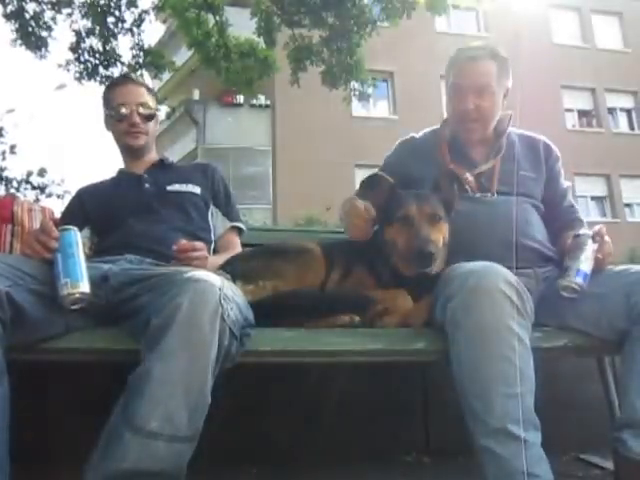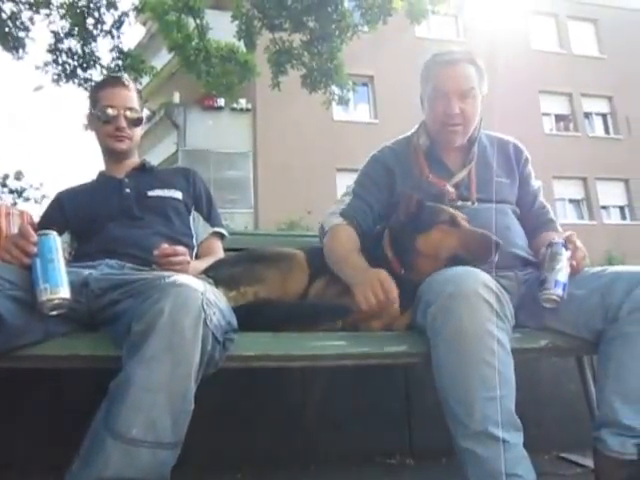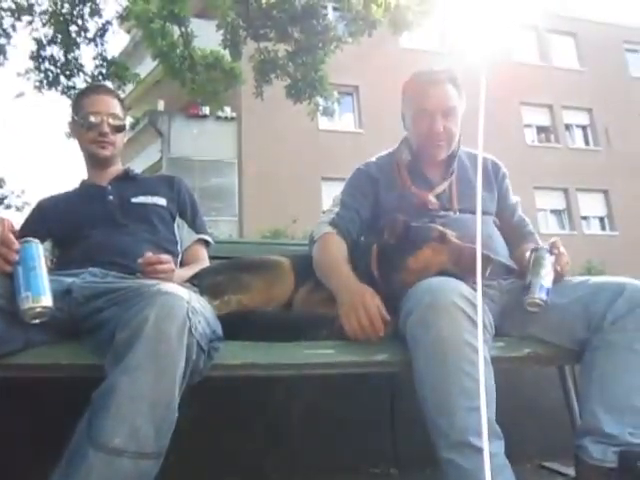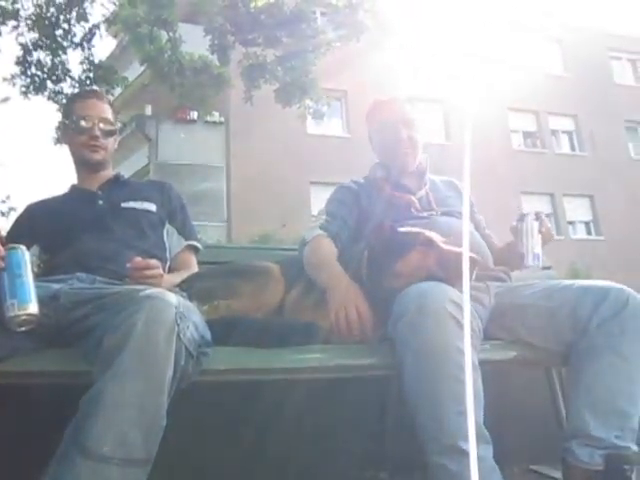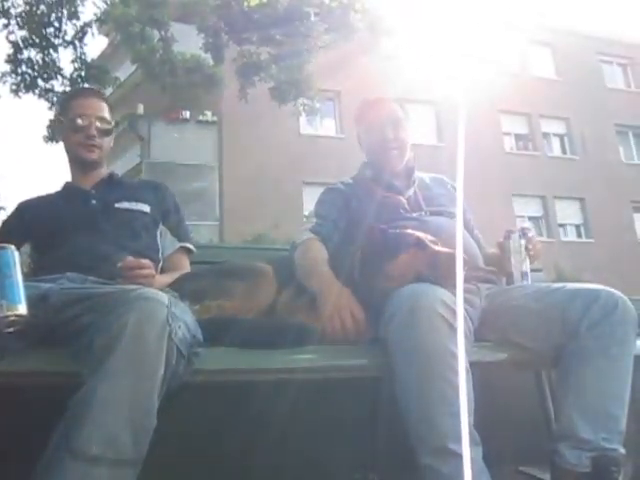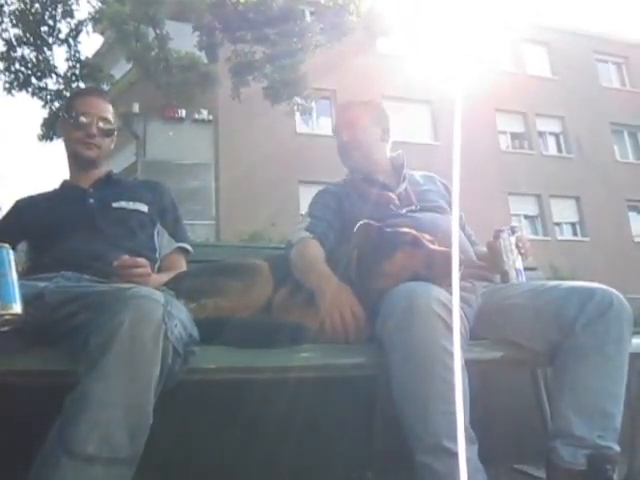
dt=0.7s
person 1, frame 1
left shoulder: (538, 151)
right shoulder: (416, 151)
left elbow: (566, 226)
right elbow: (360, 204)
right wrist: (357, 211)
left hip: (550, 280)
right hip: (468, 279)
right knee: (487, 286)
person 1, frame 2
left shoulder: (510, 153)
right shoulder: (392, 160)
left elbow: (540, 225)
right elbow: (338, 225)
right wrist: (360, 273)
left hip: (529, 282)
right hip: (452, 286)
right knee: (467, 290)
person 1, frame 3
left shoulder: (488, 169)
right shoulder: (375, 175)
left elbow: (520, 237)
right elbow: (329, 235)
right wrist: (347, 286)
left hip: (510, 291)
right hip: (436, 293)
right knee: (444, 301)
person 1, frame 4
left shoulder: (451, 188)
right shoulder: (356, 194)
right elbow: (317, 243)
left wrist: (520, 247)
right wrist: (338, 280)
left hip: (492, 291)
right hip: (424, 295)
right knee: (434, 304)
person 1, frame 5
left shoulder: (442, 186)
right shoulder: (344, 196)
right elbow: (309, 246)
left wrist: (509, 255)
right wrist: (328, 285)
left hip: (482, 293)
right hip: (413, 298)
left knee: (607, 307)
right knee: (426, 306)
person 1, frame 6
left shoulder: (433, 183)
right shoulder: (336, 198)
right elbow: (304, 245)
right wrist: (327, 283)
left hip: (480, 289)
right hip: (411, 297)
left knee: (603, 305)
right knee: (422, 305)
person 2, frame 1
left shoulder: (202, 176)
right shoulder: (91, 195)
left elbow: (234, 252)
right elbow: (55, 247)
left wrist: (209, 263)
right wrist: (38, 243)
left hip: (168, 280)
right hip: (89, 278)
left knee: (202, 293)
person 2, frame 2
left shoulder: (183, 181)
right shoulder: (71, 199)
left elbow: (216, 257)
right elbow: (34, 252)
left wrist: (191, 267)
left hip: (149, 285)
right hip: (68, 284)
left knee: (185, 296)
person 2, frame 3
left shoulder: (167, 188)
right shoulder: (53, 207)
left elbow: (201, 265)
left wrist: (176, 275)
left hip: (135, 293)
right hip: (54, 291)
left knee: (169, 305)
person 2, frame 4
left shoulder: (158, 194)
right shoulder: (41, 211)
left elbow: (191, 273)
left wrist: (164, 281)
left hip: (127, 300)
right hip: (45, 297)
left knee: (158, 309)
person 2, frame 5
left shoulder: (152, 194)
right shoulder: (34, 209)
left elbow: (182, 273)
left wrist: (156, 282)
left hip: (116, 301)
right hip: (37, 296)
left knee: (148, 308)
person 2, frame 6
left shoulder: (150, 194)
left elbow: (179, 274)
left wrist: (151, 281)
left hip: (114, 300)
right hip: (33, 294)
left knee: (144, 307)
